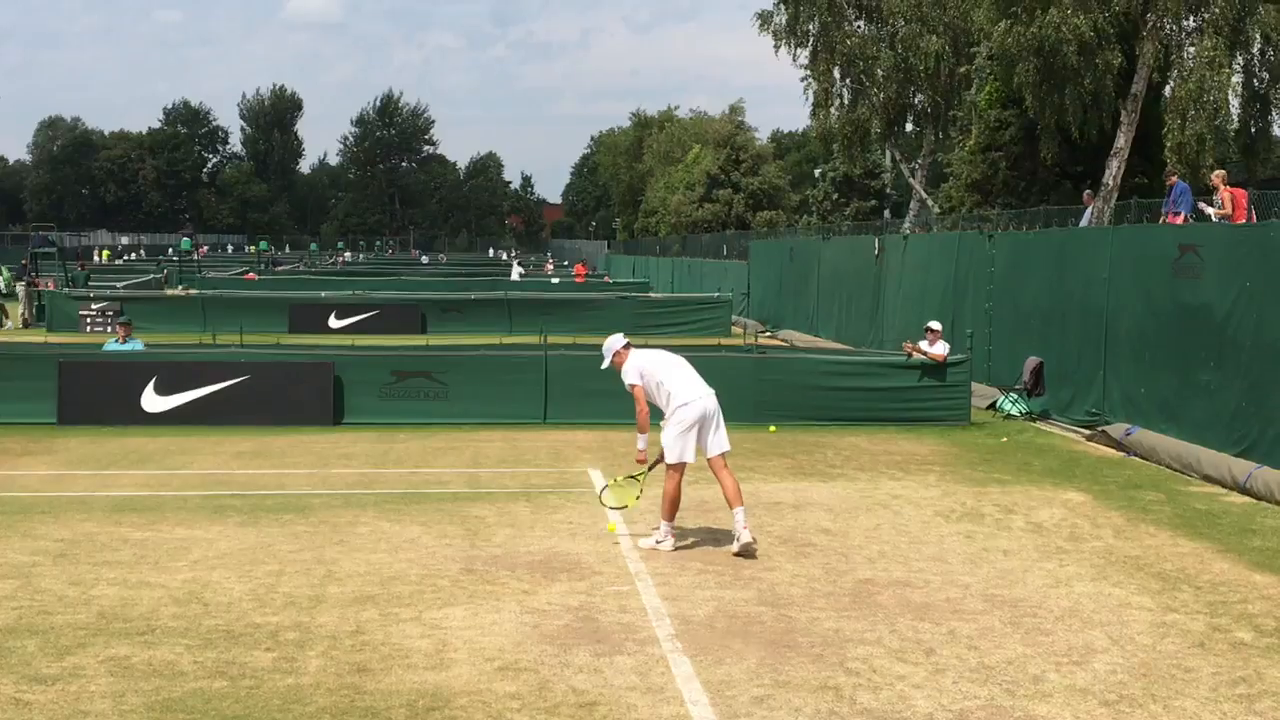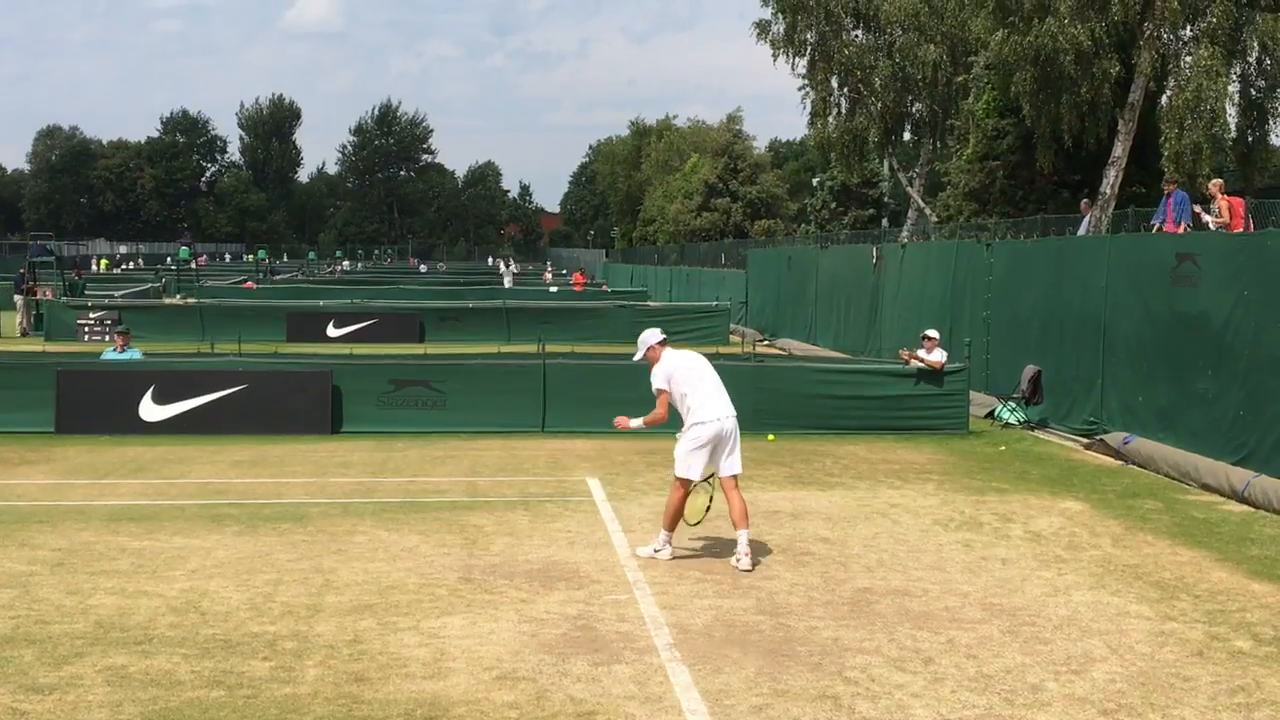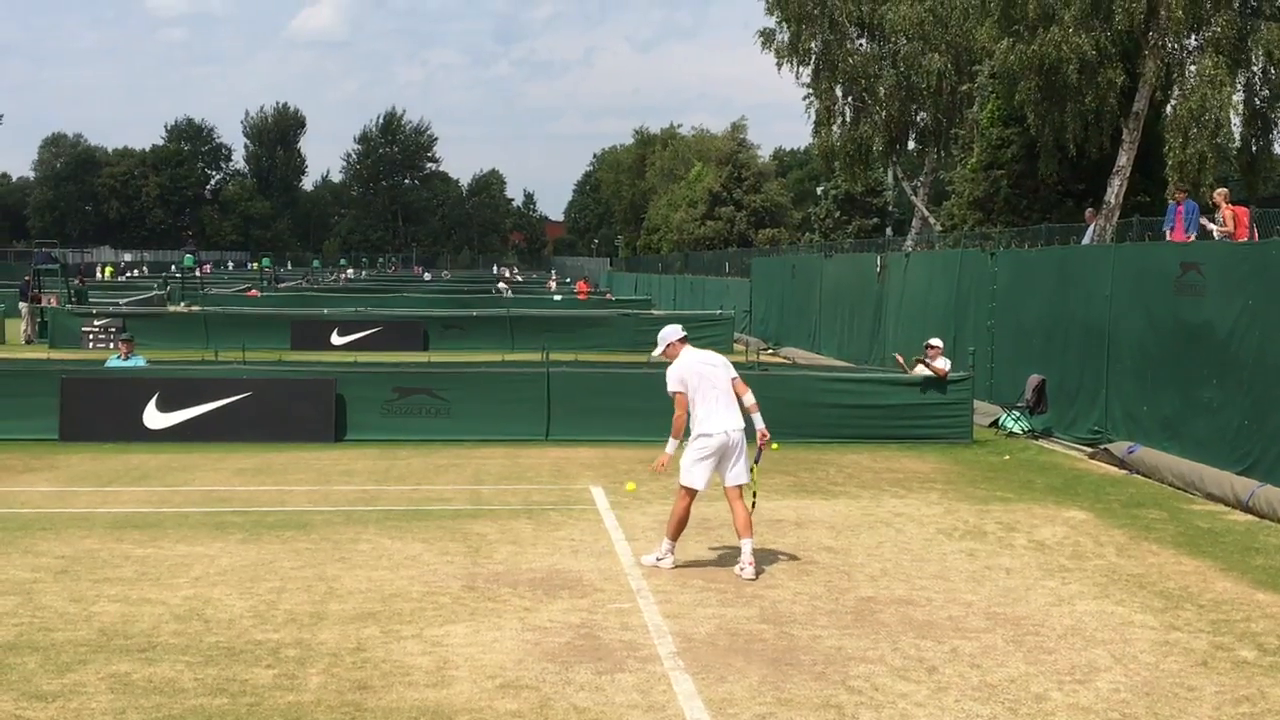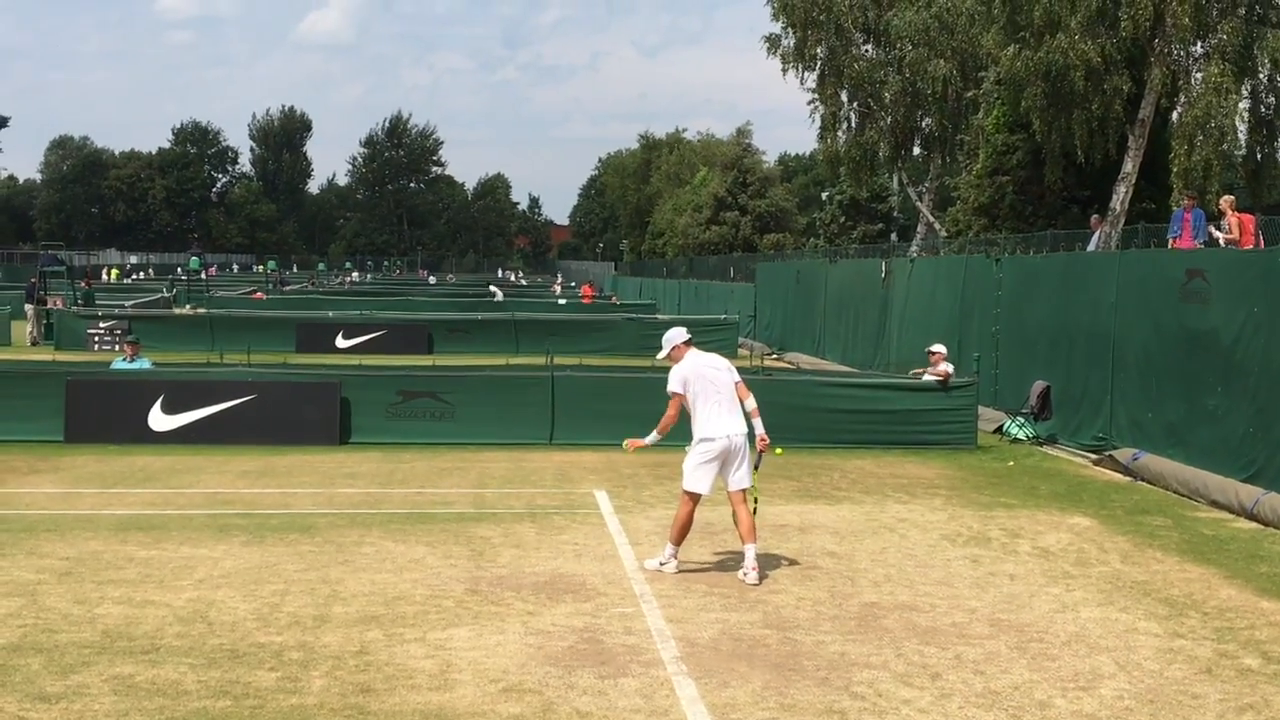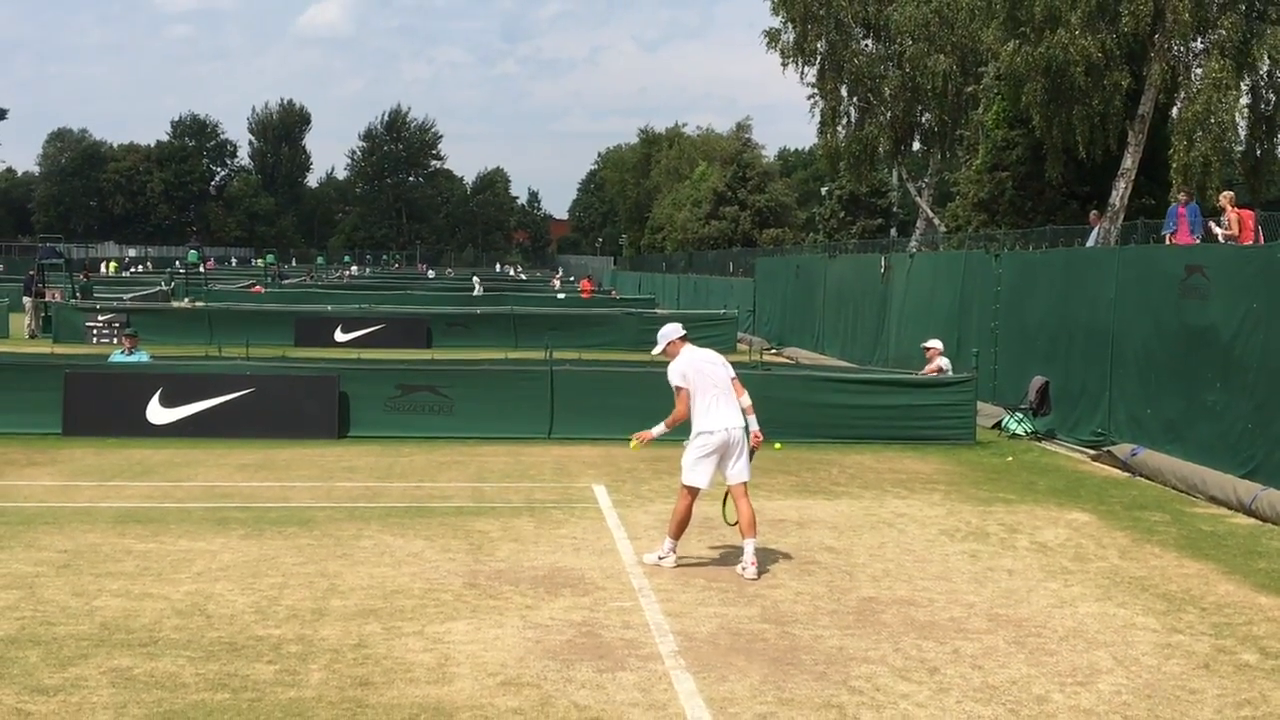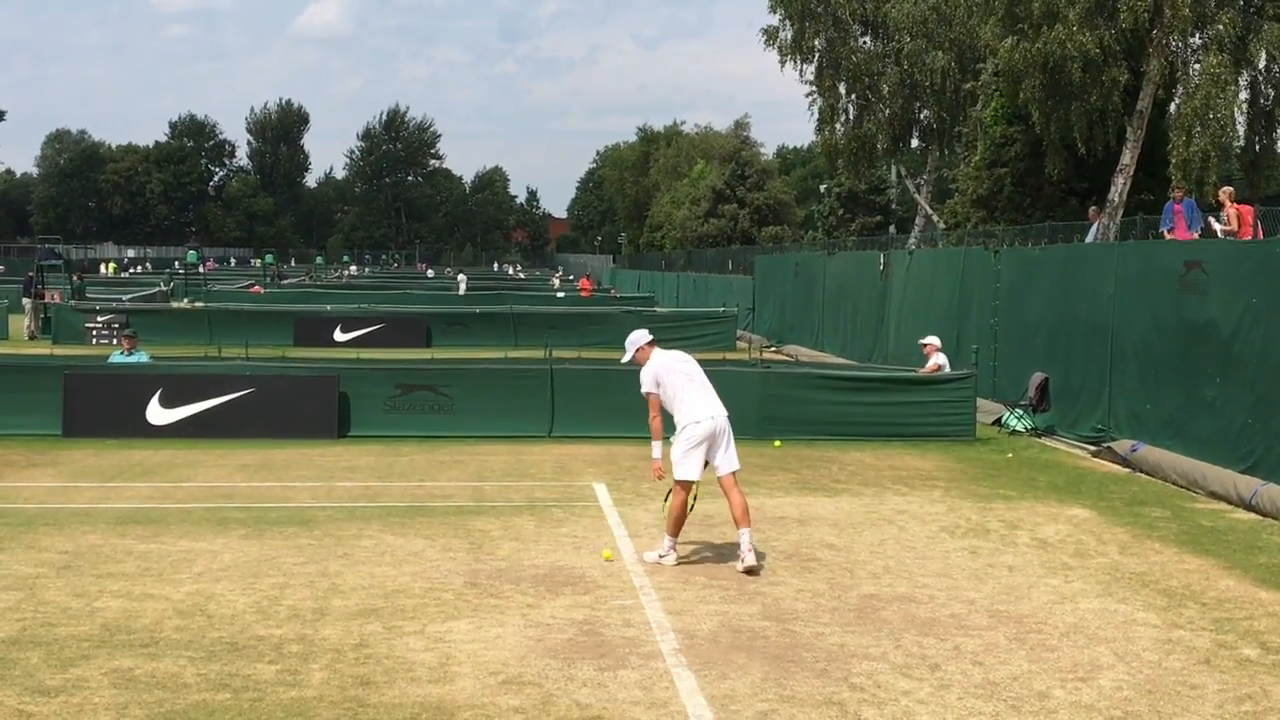
dt=0.4s
person 1, frame 1
left shoulder: (630, 366)
right shoulder: (656, 355)
left elbow: (643, 409)
left wrist: (641, 447)
right wrist: (669, 442)
left hip: (686, 407)
right hip: (708, 400)
left knee: (674, 473)
right knee: (721, 467)
left ankle: (665, 536)
right ankle: (742, 529)
person 1, frame 2
left shoulder: (661, 368)
right shoulder: (694, 356)
left elbow: (661, 414)
left wrist: (632, 423)
left hip: (702, 425)
right hip: (728, 420)
left knee: (680, 486)
right knee: (731, 488)
left ankle: (662, 545)
right ankle: (743, 551)
person 1, frame 3
left shoulder: (676, 368)
right shoulder: (717, 357)
left elbow: (681, 415)
right elbow: (745, 392)
left wrist: (668, 451)
right wrist: (759, 426)
left hip: (707, 436)
right hip: (735, 432)
left knee: (685, 496)
right knee: (736, 497)
left ankle: (665, 554)
right ankle: (747, 560)
person 1, frame 4
left shoulder: (680, 370)
right shoulder: (721, 361)
left elbow: (672, 416)
right elbow: (747, 397)
left wrist: (648, 440)
right wrist: (759, 431)
left hip: (709, 440)
right hip: (737, 436)
left knee: (688, 501)
right knee: (740, 501)
left ankle: (668, 558)
right ankle: (750, 565)
person 1, frame 5
left shoulder: (678, 365)
right shoulder: (715, 356)
left elbow: (682, 411)
right elbow: (741, 393)
left wrist: (655, 432)
right wrist: (754, 427)
left hip: (708, 433)
right hip: (735, 429)
left knee: (687, 495)
right knee: (741, 495)
left ankle: (667, 552)
right ankle: (749, 560)
person 1, frame 6
left shoulder: (649, 369)
right shoulder: (682, 356)
left elbow: (655, 416)
left wrist: (656, 456)
left hip: (694, 425)
right hip: (719, 418)
left knee: (681, 490)
right knee: (731, 486)
left ankle: (668, 551)
right ankle: (747, 550)
